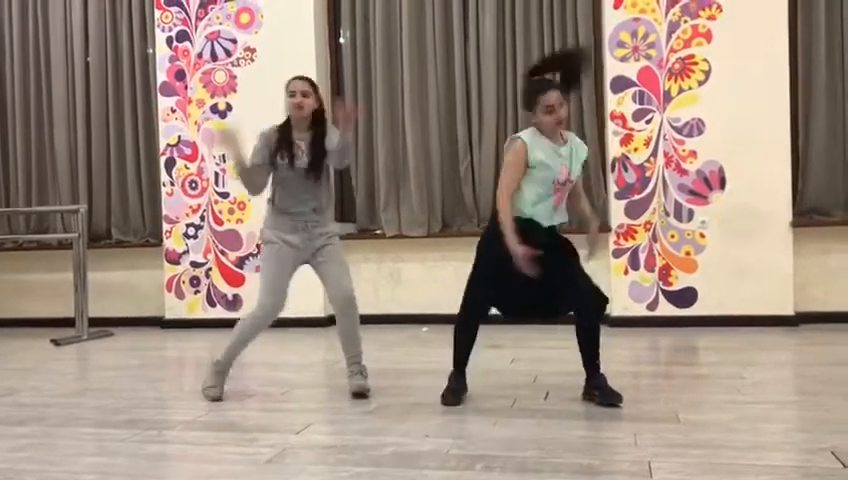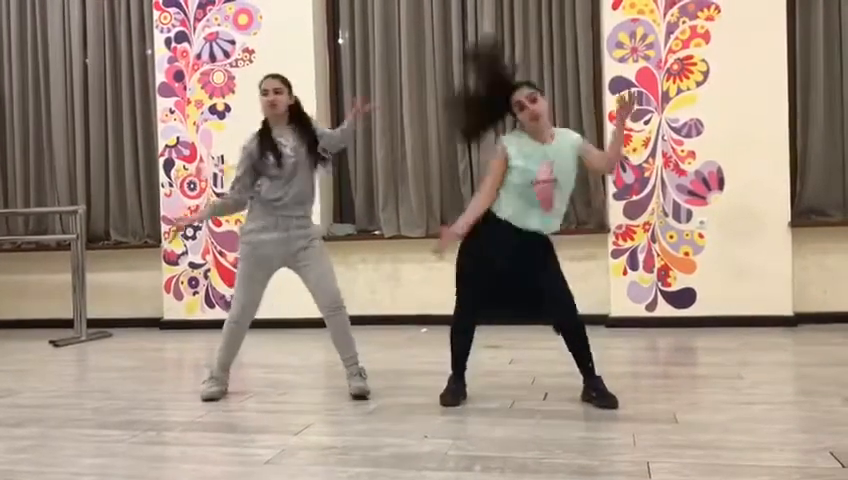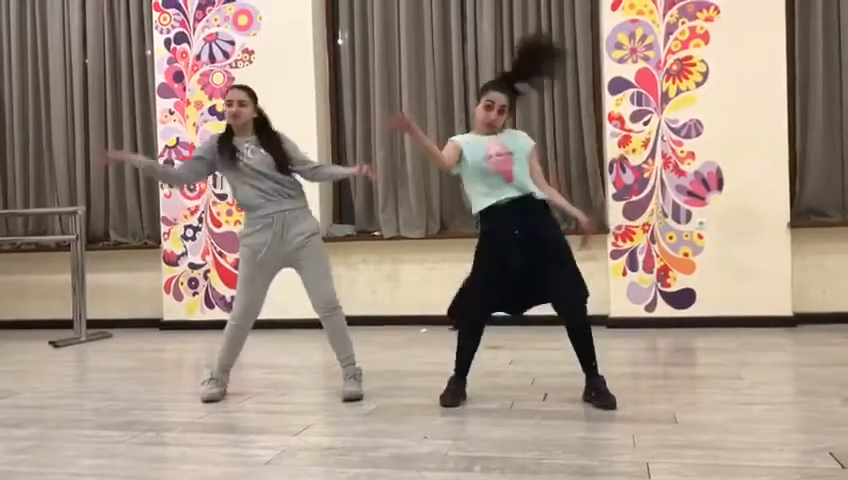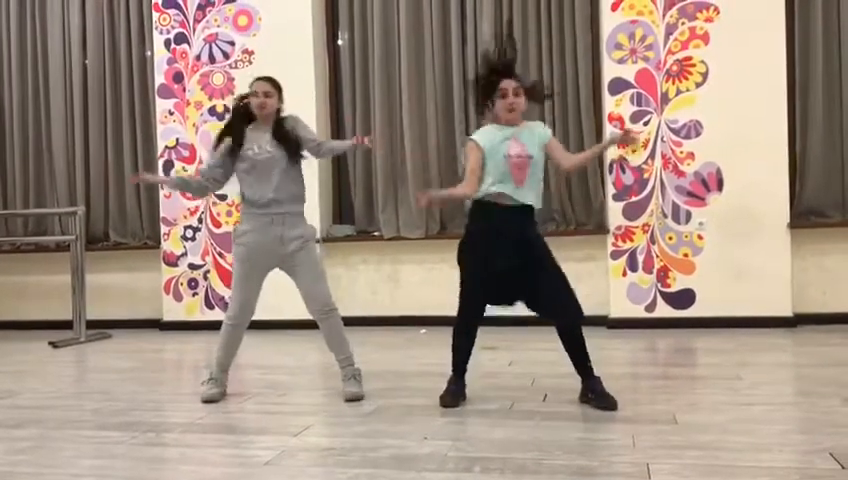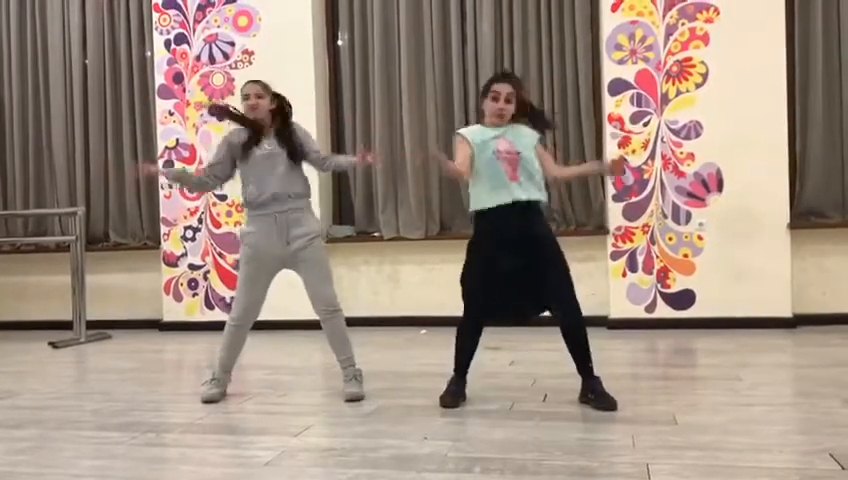
dt=0.2s
person 1, frame 1
left shoulder: (577, 147)
right shoulder: (523, 143)
left elbow: (576, 191)
right elbow: (505, 196)
left wrist: (593, 225)
right wrist: (513, 241)
left hip: (549, 237)
right hip: (513, 235)
left knee: (588, 302)
right knee: (475, 305)
left ankle: (594, 380)
right ankle: (457, 378)
person 1, frame 2
left shoulder: (572, 141)
right shoulder: (508, 148)
left elbow: (606, 165)
right elbow: (485, 195)
left wrist: (620, 127)
right wrist: (459, 228)
left hip: (535, 242)
right hip: (493, 239)
left knee: (564, 313)
right knee: (468, 308)
left ankle: (592, 383)
right ankle: (457, 379)
person 1, frame 3
left shoulder: (522, 141)
right shoulder: (461, 143)
left elbow: (541, 184)
right elbow: (443, 161)
left wrist: (574, 211)
right wrist: (414, 132)
left hip: (537, 223)
right hip: (497, 228)
left knee: (571, 303)
right knee: (473, 308)
left ankle: (594, 382)
right ankle: (458, 381)
person 1, frame 4
left shoulder: (538, 132)
right shoulder: (480, 139)
left elbow: (568, 162)
right elbow: (468, 186)
left wrist: (607, 144)
right wrist: (438, 195)
left hip: (523, 226)
right hip: (485, 226)
left knee: (563, 303)
right knee: (471, 307)
left ankle: (590, 382)
right ankle: (457, 380)
person 1, frame 5
left shoulder: (526, 134)
right shoulder: (469, 136)
left elbow: (553, 172)
right elbow: (462, 170)
left wrist: (597, 168)
right wrist: (446, 166)
left hip: (531, 222)
right hip: (491, 226)
left knee: (565, 304)
right knee: (477, 309)
left ankle: (590, 383)
right ankle: (458, 381)
person 2, frame 1
left shoulder: (326, 132)
right shoulder: (271, 138)
left elbow: (341, 159)
right elbow: (254, 186)
left wrist: (344, 128)
right wrist: (237, 156)
left hip: (321, 232)
right hip: (281, 233)
left knee: (345, 299)
right knee: (268, 308)
left ankle: (356, 371)
right ankle: (219, 368)
person 2, frame 2
left shoulder: (305, 127)
right shoulder: (255, 144)
left elbow: (333, 143)
right elbow: (238, 197)
left wrist: (352, 120)
right wrist: (203, 213)
left hip: (302, 231)
right hip: (261, 233)
left knee: (332, 303)
right knee: (242, 311)
left ankle: (355, 372)
right ankle: (218, 375)
person 2, frame 3
left shoulder: (274, 138)
right shoulder: (217, 147)
left elbow: (310, 170)
right elbow: (180, 176)
left wrist: (350, 172)
right wrist: (137, 160)
left hip: (300, 227)
right hip: (260, 236)
left knee: (327, 304)
right knee: (243, 313)
left ankle: (351, 373)
right ankle: (218, 377)
person 2, frame 4
left shoulder: (291, 125)
right shoulder: (234, 140)
left elbow: (320, 148)
right elbow: (206, 184)
left wrist: (353, 143)
right wrist: (163, 180)
left hip: (293, 230)
right hip: (252, 233)
left knee: (322, 305)
right knee: (238, 313)
left ankle: (350, 373)
right ankle: (217, 377)
person 2, frame 5
left shoulder: (290, 129)
right shoulder: (237, 138)
left elbow: (321, 161)
right elbow: (206, 180)
left wrist: (354, 161)
right wrist: (166, 172)
left hip: (302, 227)
right hip: (261, 233)
left knee: (327, 305)
right knee: (242, 311)
left ankle: (352, 374)
right ankle: (220, 377)
